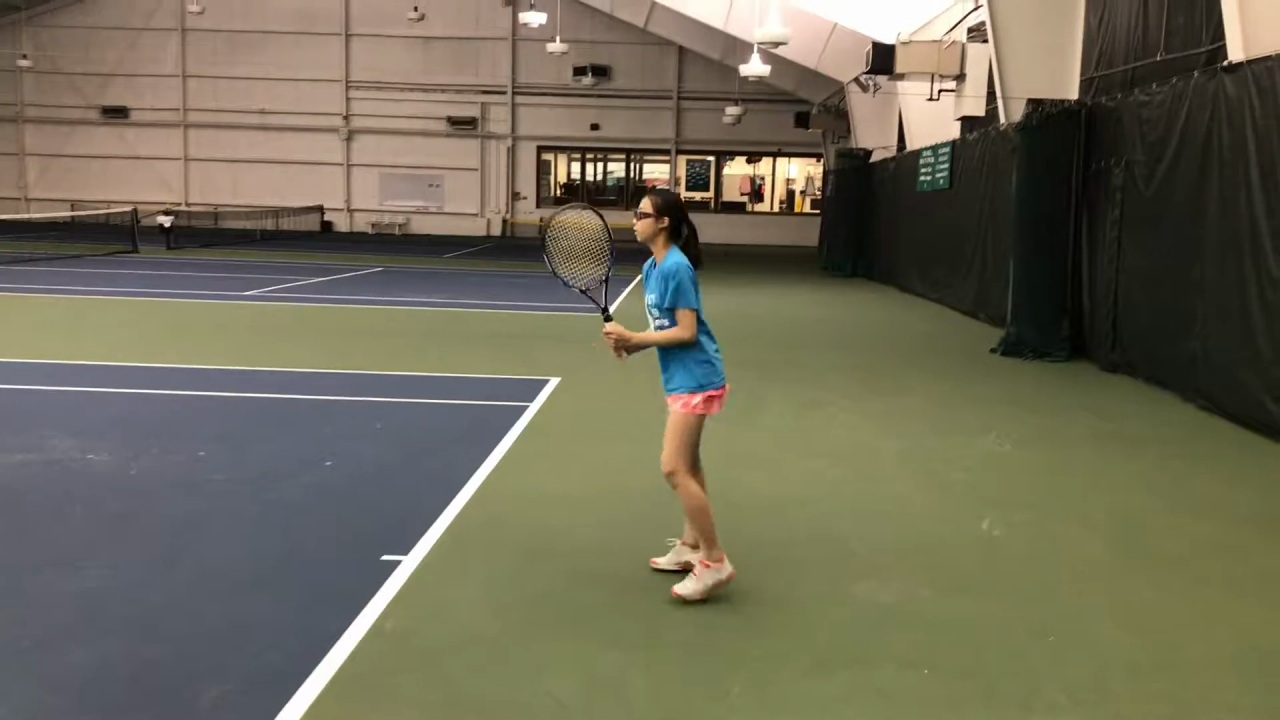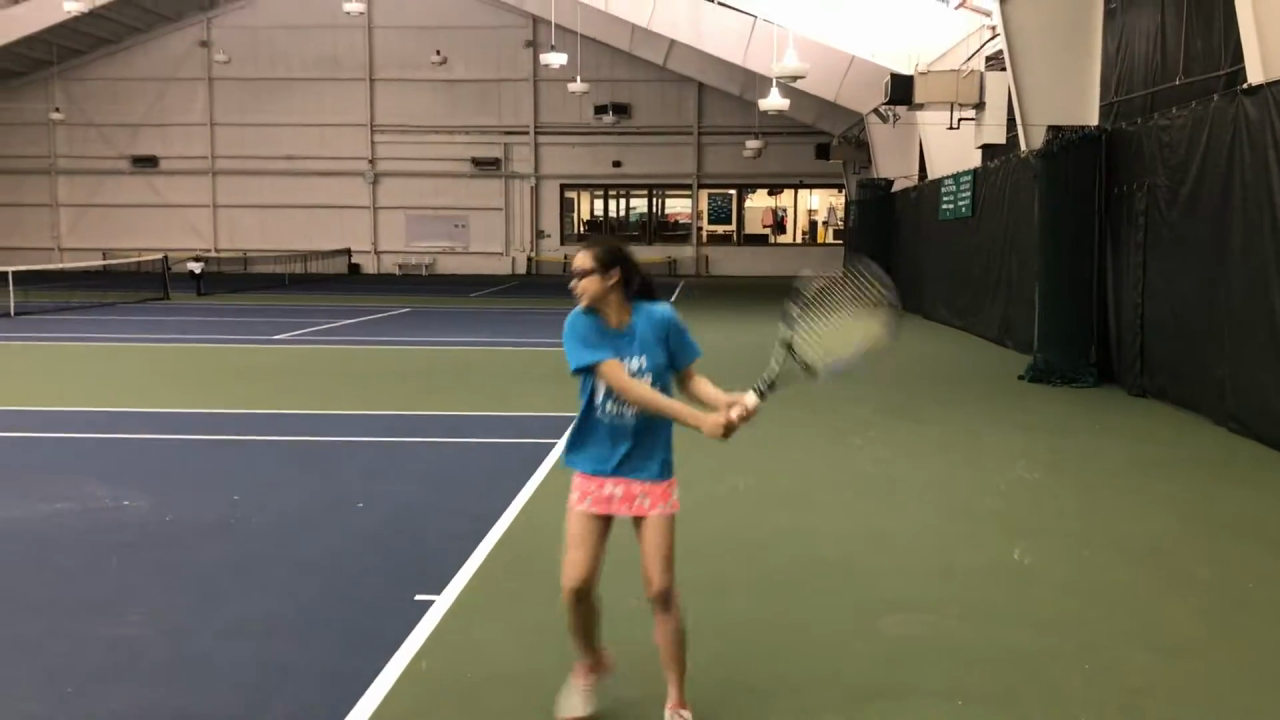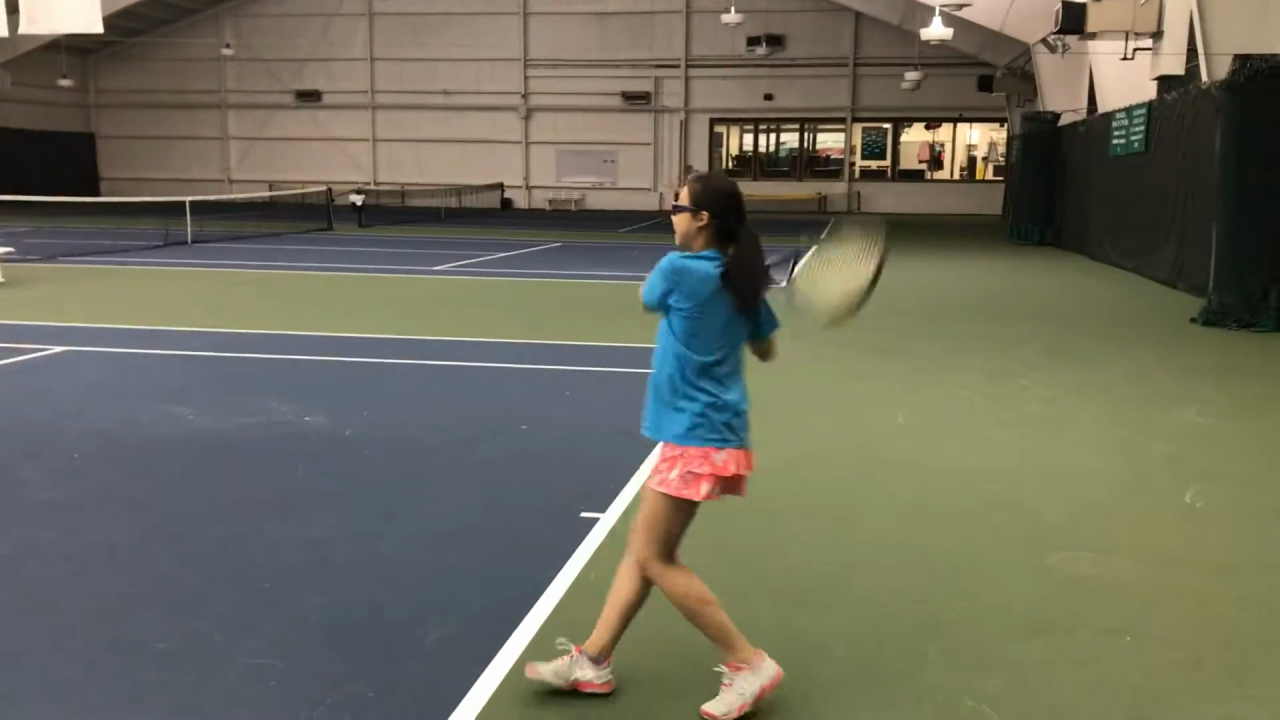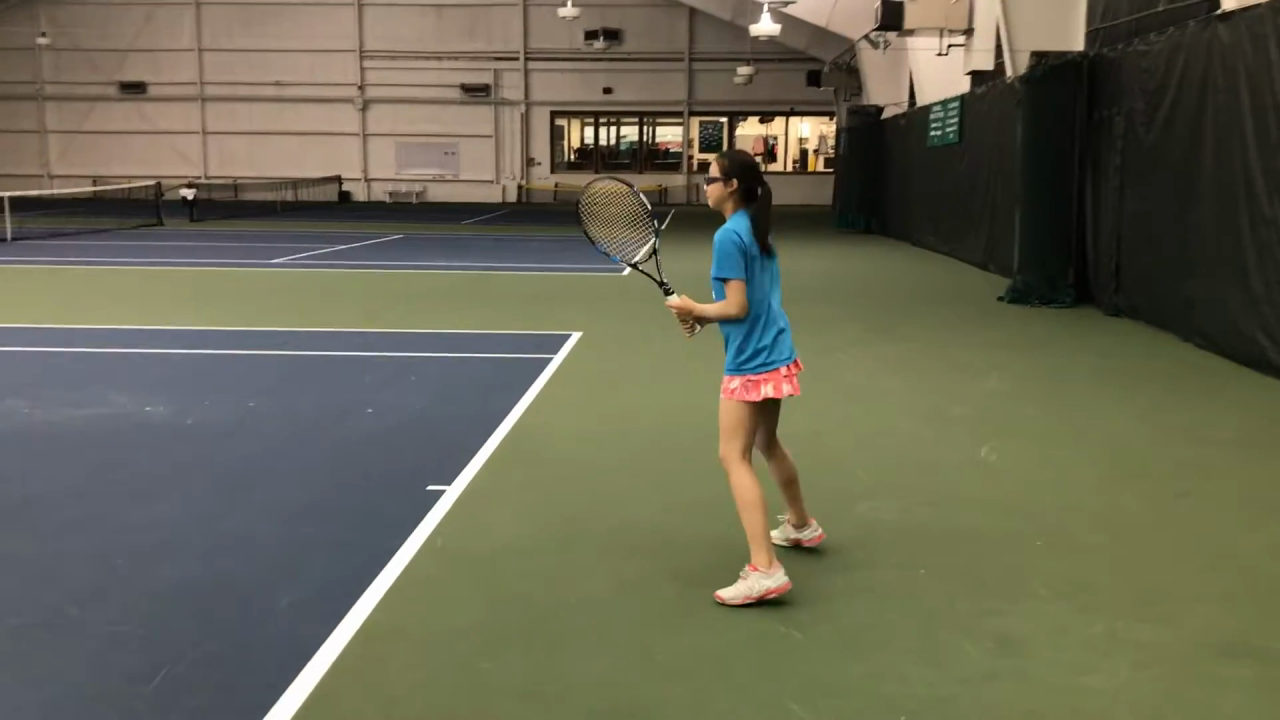
dt=1s
person 1, frame 1
left shoulder: (676, 267)
right shoulder: (653, 266)
left elbow: (687, 331)
left wrist: (634, 337)
right wrist: (630, 340)
left hip: (694, 379)
right hip: (677, 379)
left knee: (673, 469)
right knee: (684, 465)
left ankle: (713, 562)
right ankle: (693, 544)
person 1, frame 2
left shoulder: (661, 321)
right shoulder: (581, 325)
left elbow: (692, 380)
right elbow: (627, 388)
left wrist: (732, 403)
right wrist: (698, 419)
left hip: (651, 475)
right hip: (595, 470)
left knee: (660, 591)
right knee: (576, 583)
right ankle: (590, 664)
person 1, frame 3
left shoulder: (678, 269)
right shoulder: (747, 283)
left elbow: (651, 298)
right elbow: (766, 350)
left hip: (691, 437)
right hip: (719, 432)
left knee: (655, 557)
right knee: (642, 548)
left ankle: (748, 665)
right ankle: (589, 661)
person 1, frame 4
left shoulder: (729, 236)
right shoulder: (757, 229)
left elbow: (736, 308)
left wrist: (692, 309)
right wrist: (702, 312)
left hip: (750, 363)
right hip: (774, 354)
left knee: (733, 457)
right knee: (765, 441)
left ankle: (763, 571)
right ankle: (802, 524)
